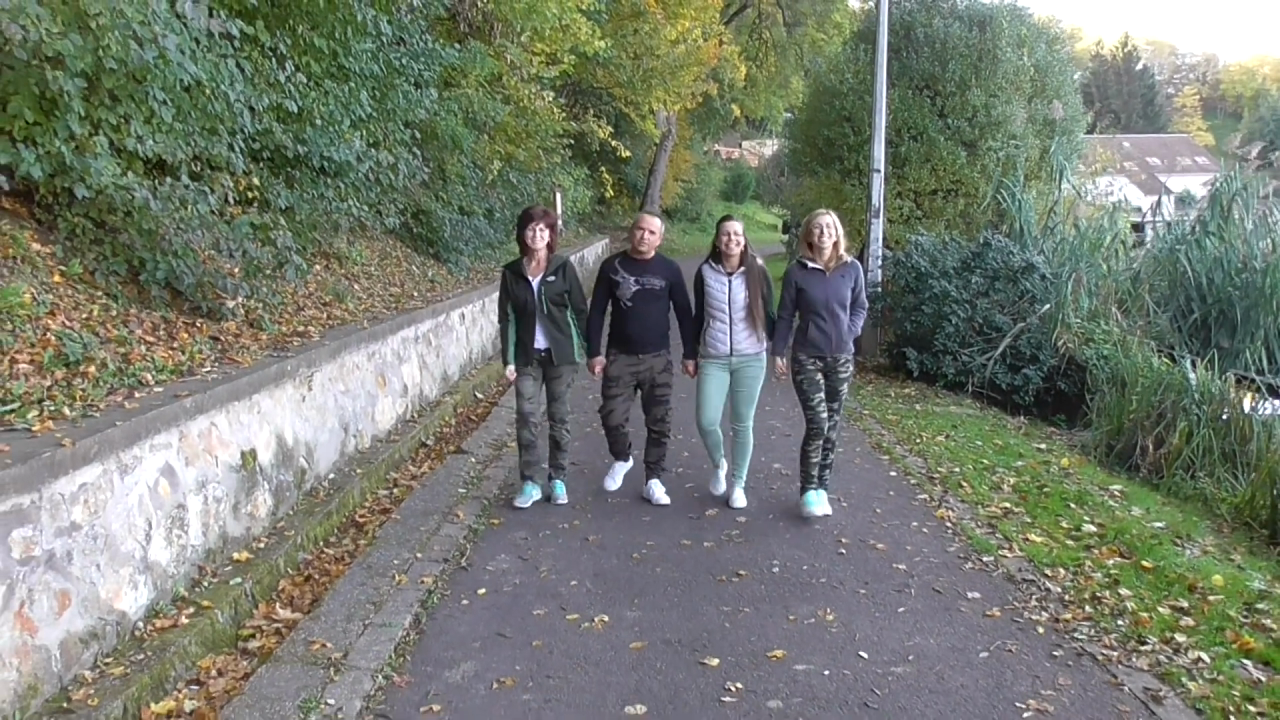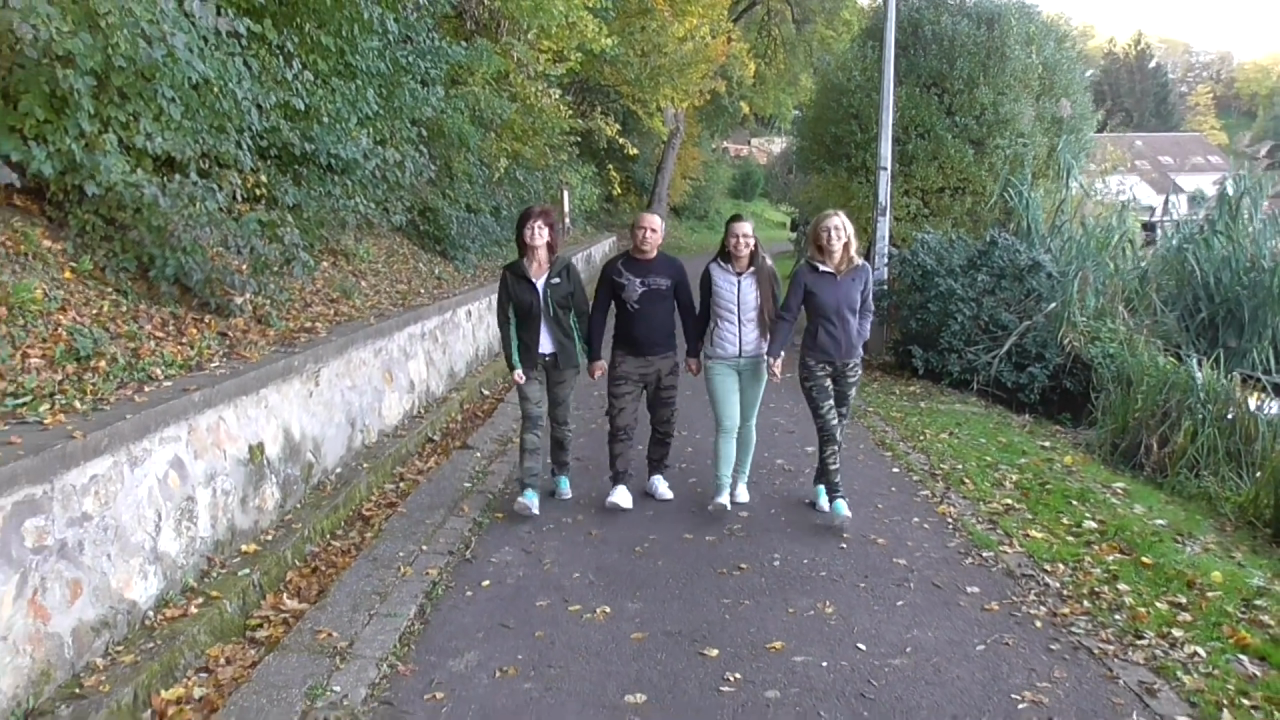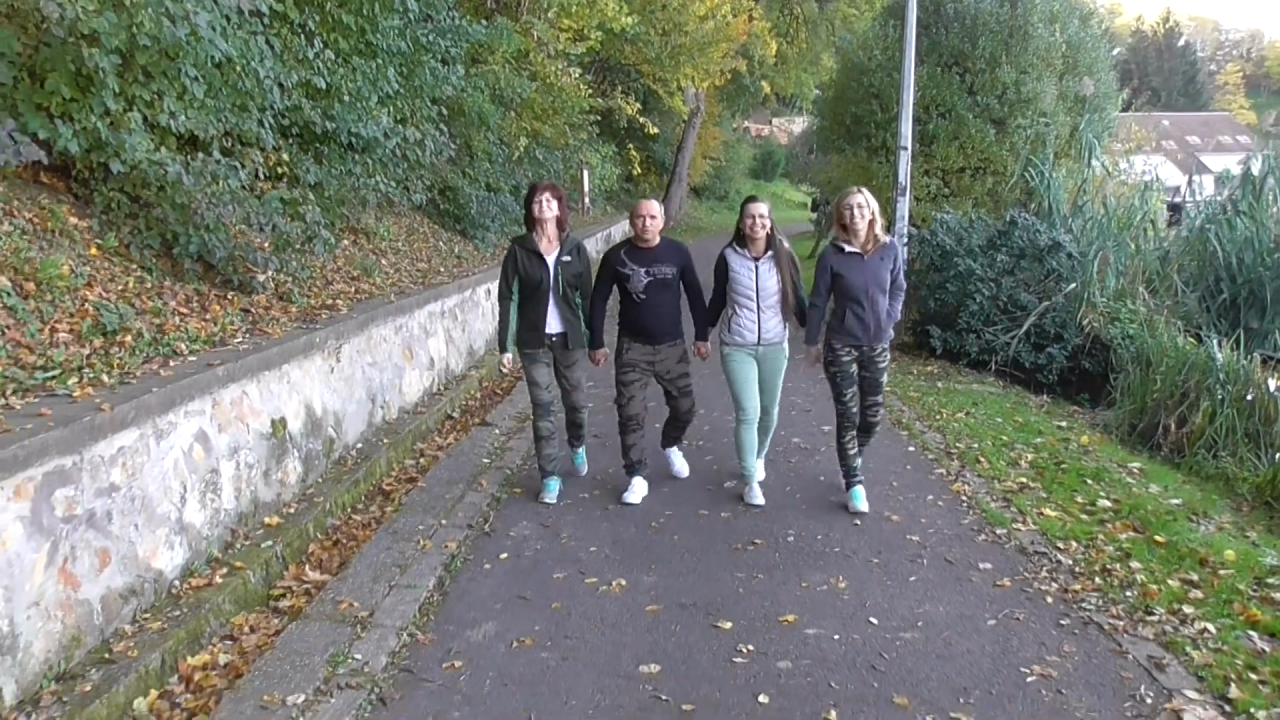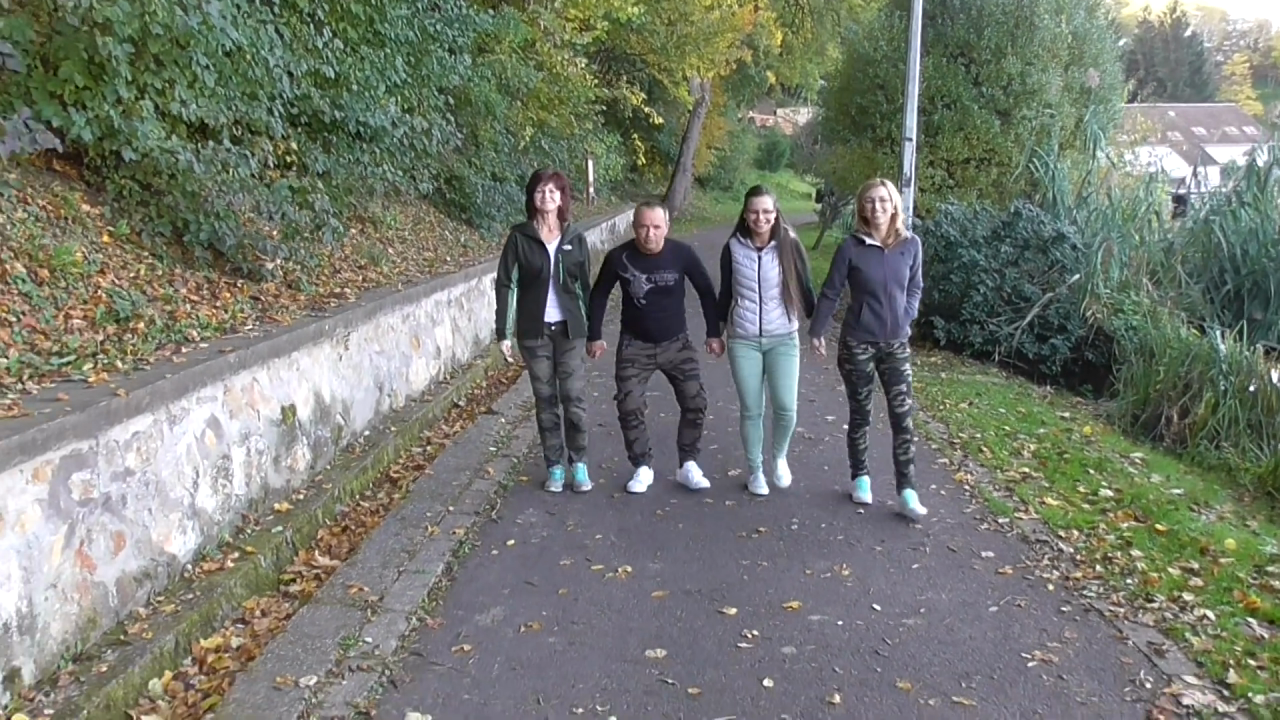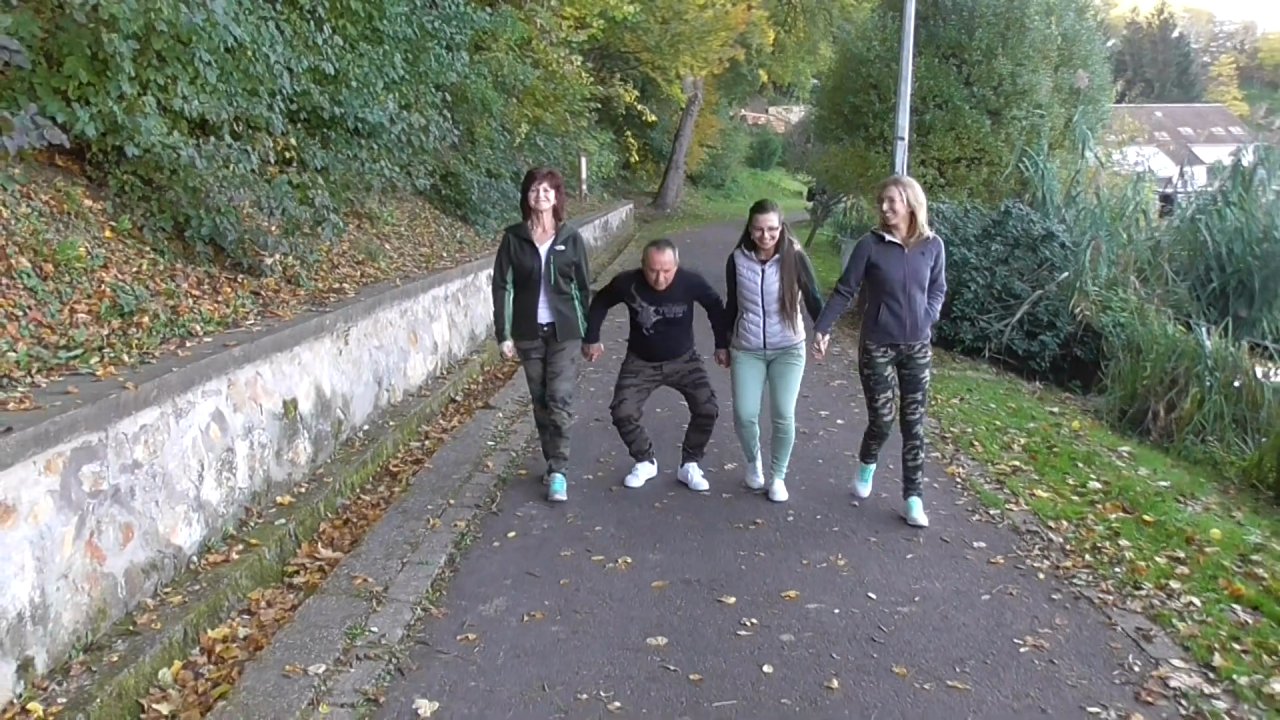
dt=0.3s
person 1, frame 1
left shoulder: (851, 269)
right shoulder: (796, 272)
left elbow: (860, 308)
right elbow: (785, 316)
left wrist: (848, 333)
right wrist: (778, 352)
left hip: (841, 357)
right hip: (806, 357)
left knee: (831, 427)
right knee: (817, 424)
left ankle: (821, 488)
right ankle: (808, 490)
person 1, frame 2
left shoulder: (861, 271)
right shoulder: (805, 274)
right elbow: (787, 315)
left wrist: (859, 338)
right wrist: (775, 352)
left hip: (850, 362)
right hip: (815, 362)
left knee: (837, 430)
right knee: (828, 430)
left ankle: (821, 484)
right ankle: (836, 498)
person 1, frame 3
left shoulder: (890, 249)
right shoulder: (831, 255)
left elbow: (898, 289)
right elbow: (818, 301)
left wrist: (889, 320)
right wrist: (812, 341)
left hip: (878, 346)
right hip: (841, 346)
left knee: (872, 416)
right knee: (848, 417)
left ankle: (852, 459)
right ankle: (854, 485)
person 1, frame 4
left shoulder: (911, 245)
right shoulder: (851, 247)
right elbow: (831, 292)
left wrist: (906, 317)
right wrist: (817, 331)
left hip: (897, 343)
right hip: (857, 342)
left knee: (902, 416)
right knee: (860, 412)
left ankle: (906, 491)
right ankle: (860, 476)
person 1, frame 5
left shoulder: (933, 245)
right shoulder: (870, 245)
left elbow: (938, 289)
right elbow: (845, 289)
left wrist: (928, 319)
right wrist: (822, 328)
left hip: (917, 346)
right hip: (877, 344)
left knee: (914, 423)
right knee: (881, 419)
left ankle: (912, 498)
right ankle: (867, 464)
person 2, frame 1
left shoulder: (563, 268)
right shoulder: (511, 273)
left elbow: (580, 310)
right elbow: (506, 318)
left wrist: (589, 352)
right wrist: (508, 359)
left hip: (560, 355)
right hip: (527, 356)
left knee: (558, 418)
right knee: (526, 417)
left ankle: (557, 479)
right ankle: (530, 483)
person 2, frame 2
left shoulder: (565, 269)
right shoulder: (511, 274)
left elbow: (582, 313)
right elbow: (506, 321)
left wrist: (590, 354)
right wrist: (513, 363)
left hip: (562, 358)
right hip: (530, 360)
left knee: (560, 419)
right knee: (532, 421)
left ankle: (561, 474)
right ankle: (529, 492)
person 2, frame 3
left shoulder: (575, 248)
right shoulder: (519, 249)
left elbow: (586, 294)
right elbow: (507, 298)
right wrist: (505, 344)
left hip: (570, 338)
right hip: (533, 341)
left knee: (575, 401)
right knee: (543, 407)
left ankle: (577, 446)
right ankle: (550, 477)
person 2, frame 4
left shoulder: (575, 239)
right shoulder: (519, 237)
left elbow: (585, 286)
right elbow: (505, 285)
left wrist: (592, 331)
right wrist: (503, 332)
left hip: (569, 329)
right hip: (533, 331)
left knee: (574, 397)
right knee: (546, 400)
left ankle: (578, 463)
right ankle: (554, 466)
person 2, frame 5
left shoulder: (571, 238)
right shoulder: (513, 238)
left elbow: (583, 287)
right elbow: (501, 286)
left wrist: (589, 332)
right wrist: (503, 333)
left hip: (564, 331)
right hip: (528, 332)
left knee: (560, 400)
right knee: (541, 401)
left ankle: (558, 473)
right ankle: (552, 462)
person 3, frame 1
left shoulder: (757, 272)
right shoulder: (705, 272)
left elbow: (769, 314)
right elbow: (699, 315)
left hip: (750, 359)
right hip: (713, 359)
left knee: (742, 425)
right knee: (706, 422)
left ankle: (738, 485)
right ankle: (719, 465)
person 3, frame 2
left shoulder: (766, 272)
right shoulder: (712, 272)
left elbow: (776, 315)
right elbow: (704, 314)
left hip: (755, 359)
right hip: (719, 360)
left knee: (746, 424)
right knee: (727, 424)
left ankle: (740, 480)
right ankle: (722, 491)
person 3, frame 3
left shoulder: (784, 256)
right shoulder: (728, 257)
left elbow: (798, 299)
right elbow: (717, 299)
left hip: (774, 346)
right hip: (737, 347)
left knee: (768, 411)
right knee: (747, 413)
left ankle: (758, 457)
right ankle: (750, 481)
person 3, frame 4
left shoulder: (790, 246)
right shoulder: (733, 248)
left elbow: (806, 290)
right elbow: (726, 293)
left hip: (783, 339)
right hip: (742, 341)
left knee: (786, 406)
right knee: (751, 410)
left ankle: (779, 458)
right ankle: (754, 471)
person 3, frame 5
left shoulder: (795, 258)
right shoulder: (737, 259)
left elbow: (813, 300)
left hip: (788, 350)
right hip: (747, 350)
left knee: (783, 416)
right knee: (744, 416)
left ankle: (777, 476)
right ankle: (753, 461)
person 4, frame 1
left shoulder: (669, 269)
right shoulder: (612, 266)
left elbow: (684, 313)
right elbow: (597, 311)
left wrist: (690, 354)
right wrist: (594, 352)
left hip: (658, 359)
right hip: (619, 357)
left knee: (659, 423)
right knee: (612, 418)
left ankle: (653, 481)
right ankle: (621, 459)
person 4, frame 2
left shoulder: (673, 267)
right shoulder: (614, 268)
left elbow: (687, 311)
right elbow: (599, 313)
left wrist: (692, 352)
right wrist: (595, 356)
left hip: (665, 359)
right hip: (626, 358)
left knee: (664, 423)
right knee: (621, 423)
left ankle: (656, 476)
right ankle: (620, 486)
person 4, frame 3
left shoulder: (677, 252)
right shoulder: (616, 256)
left elbow: (695, 294)
right elbow: (599, 300)
left wrist: (702, 336)
right wrist: (596, 343)
left hip: (673, 346)
right hip: (633, 346)
left knee: (684, 408)
right knee: (631, 413)
left ankle: (670, 446)
right ankle: (637, 478)
person 4, frame 4
left shoulder: (682, 254)
right shoulder: (618, 257)
left elbow: (706, 291)
right elbow: (599, 294)
left wrist: (714, 333)
right wrist: (594, 335)
left hip: (676, 343)
right hip: (634, 345)
left knee: (695, 402)
right knee: (629, 407)
left ankle: (688, 465)
right ankle: (643, 467)
person 4, frame 5
left shoulder: (691, 282)
right shoulder: (626, 283)
left elbow: (715, 307)
right elbow: (600, 303)
left wrist: (722, 345)
right wrist: (592, 338)
left hip: (682, 359)
right hip: (641, 361)
left knee: (707, 408)
right knee: (623, 412)
left ankle: (689, 465)
right ankle: (645, 461)
